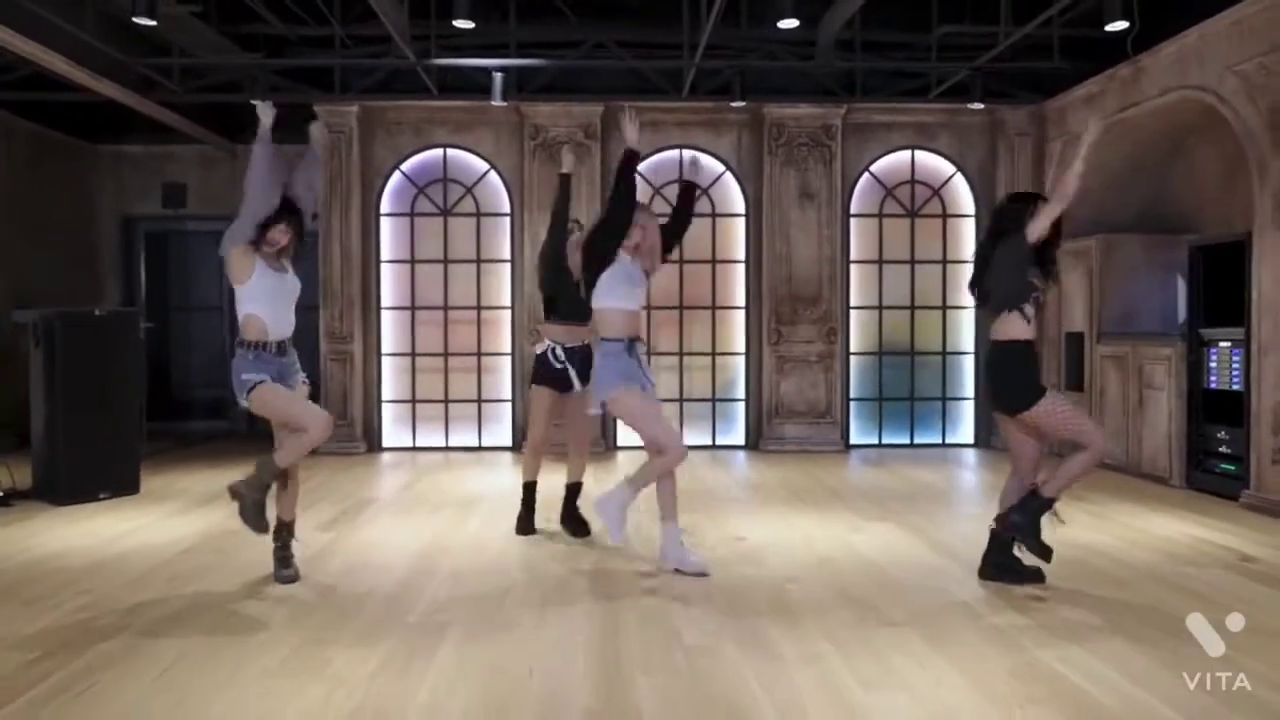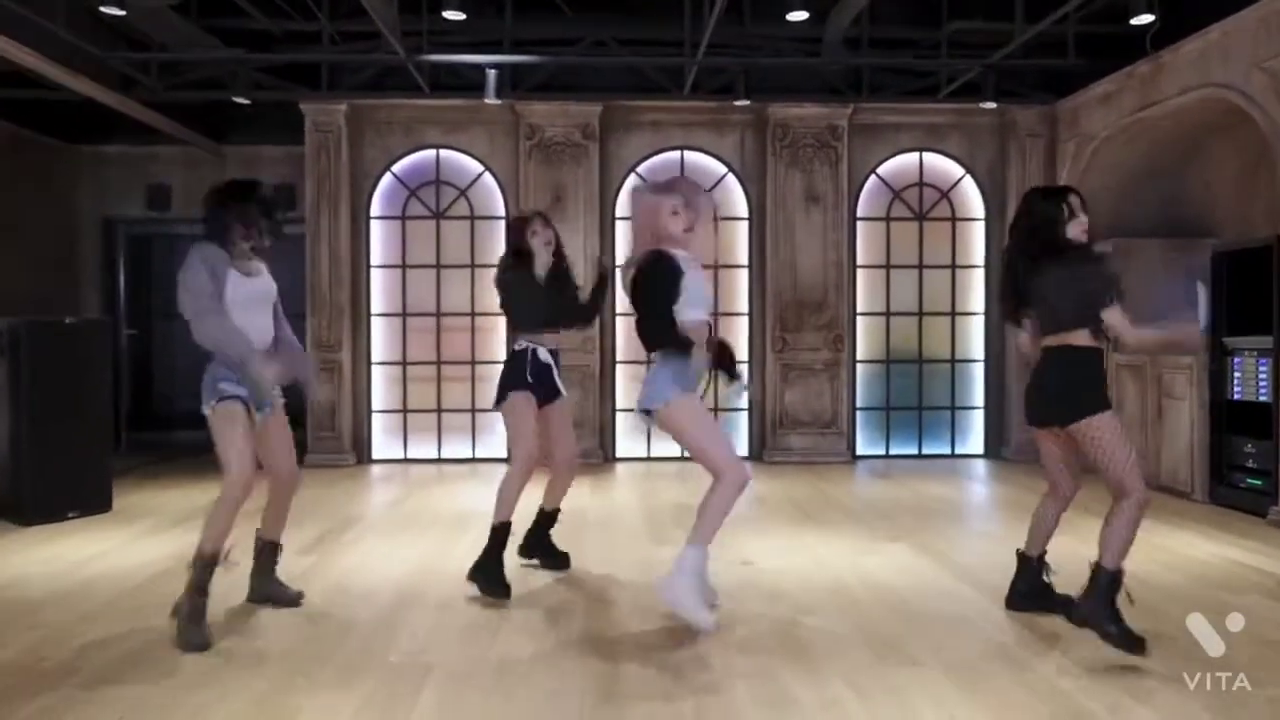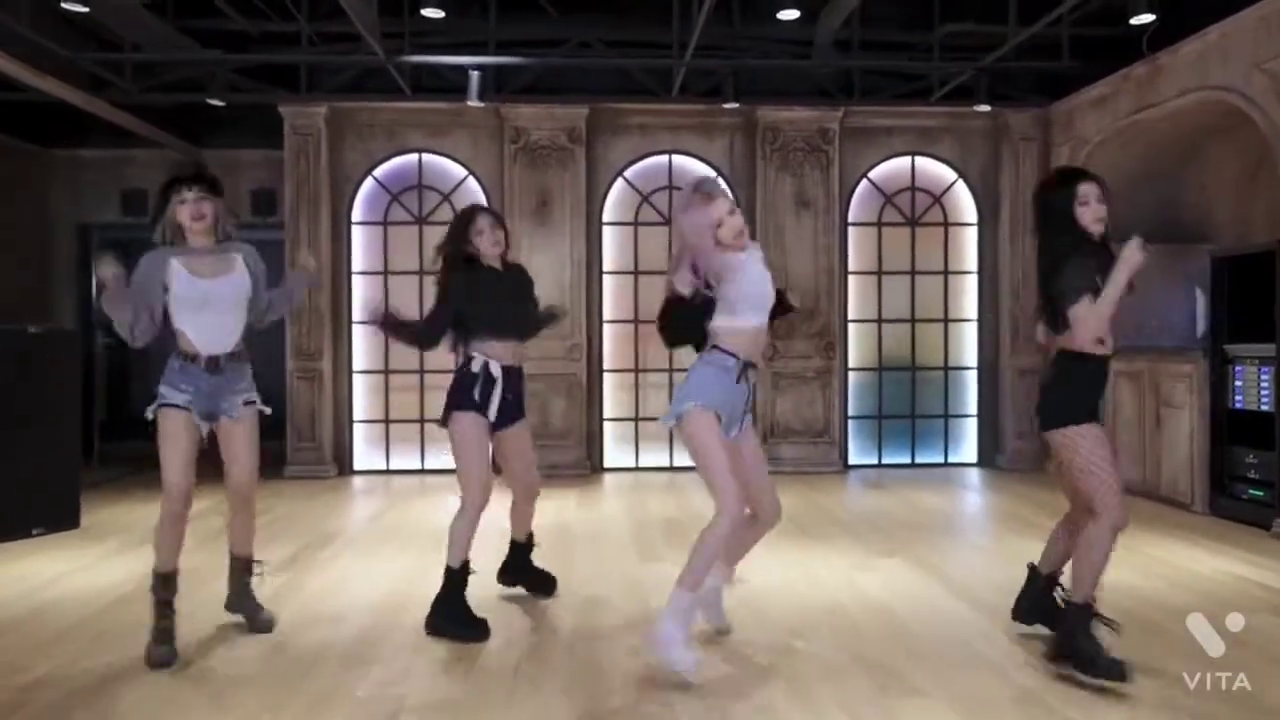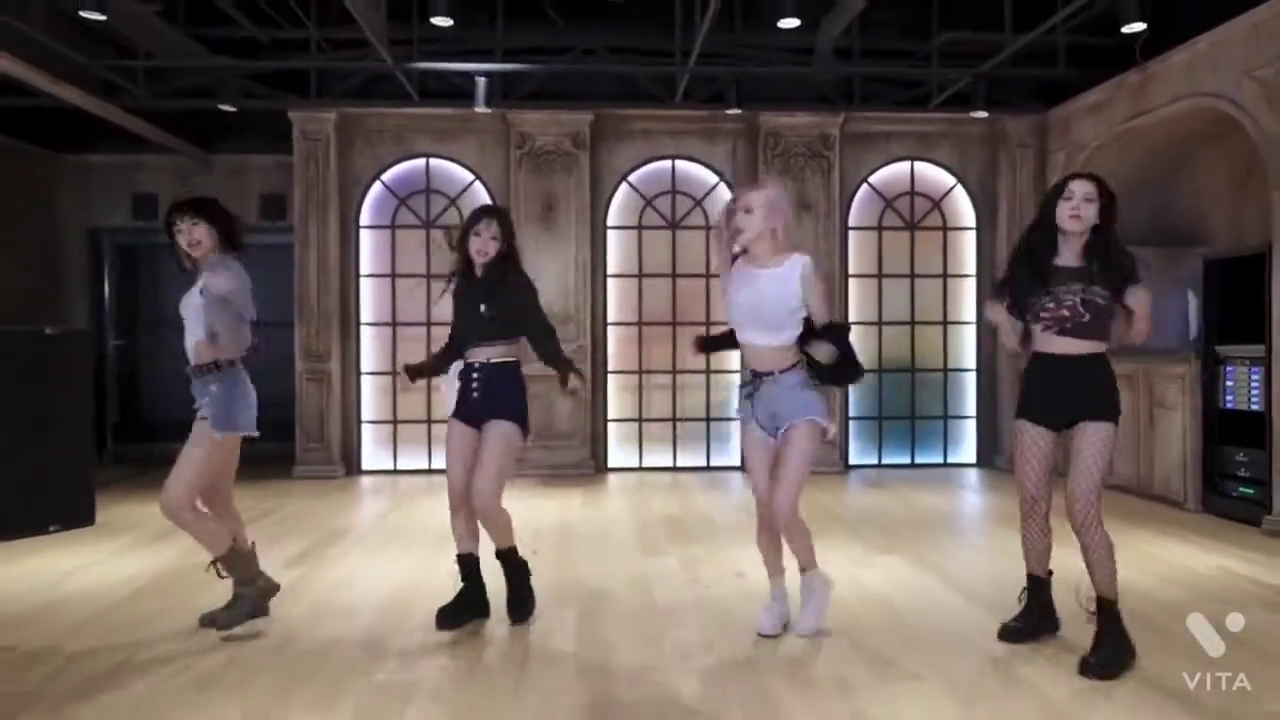
dt=0.4s
person 1, frame 1
left shoulder: (1008, 259)
right shoulder: (1013, 248)
right elbow: (1059, 202)
right wrist: (1083, 149)
left hip: (1003, 366)
right hip: (1014, 368)
left knee: (1028, 461)
right knee: (1094, 442)
left ankle: (998, 555)
right ankle: (1028, 513)
person 1, frame 2
left shoulder: (1031, 274)
right shoulder: (1087, 269)
right elbow: (1129, 337)
right wrist: (1177, 334)
left hip: (1042, 387)
right hip: (1079, 386)
left knee: (1062, 486)
right knee: (1133, 493)
left ankle: (1027, 582)
right ankle: (1099, 599)
person 1, frame 3
left shoulder: (1086, 259)
right shoulder: (1077, 262)
left elbow: (1049, 336)
right elbow: (1088, 336)
right wrist: (1123, 275)
left hip: (1069, 394)
right hip: (1074, 396)
left knee: (1087, 507)
right knee: (1110, 512)
left ankle: (1036, 595)
right ankle: (1075, 635)
person 1, frame 4
left shoulder: (1113, 266)
right shoulder: (1029, 268)
left elbow: (1135, 334)
left wrist: (1141, 313)
right wrist: (1001, 322)
left hip: (1091, 388)
right hip: (1040, 385)
left knee: (1081, 509)
right knee: (1032, 502)
left ankle: (1111, 628)
right ankle: (1039, 605)
person 2, frame 1
left shoulder: (283, 261)
right shoulder: (242, 256)
left elbow: (304, 198)
right elbow: (257, 196)
left wrist: (315, 146)
right wrist: (265, 130)
left hip: (288, 365)
right hip: (254, 368)
left knee: (296, 453)
right knee: (320, 425)
left ankle: (283, 551)
right ankle: (255, 483)
person 2, frame 2
left shoulder: (262, 267)
right shoulder: (204, 261)
left elbow: (278, 330)
right elbow: (212, 326)
left wrist: (303, 370)
right wrist: (257, 364)
left hip: (264, 383)
right hip: (228, 380)
left knee: (287, 478)
right knee: (241, 481)
left ankle: (263, 576)
right ankle: (193, 602)
person 2, frame 3
left shoulder: (244, 258)
right shoulder: (158, 263)
left elbow: (260, 311)
right elbow: (138, 331)
left wrist: (297, 279)
right wrist: (113, 285)
left hip: (234, 382)
right hip: (182, 383)
left knee: (243, 490)
right knee: (176, 495)
left ankle: (241, 590)
right ankle: (162, 618)
person 2, frame 4
left shoulder: (225, 271)
right shoulder: (207, 276)
left elbow: (235, 337)
left wrist: (223, 297)
left hip: (223, 394)
right hip: (212, 393)
left knee: (174, 501)
right knee: (215, 499)
left ankle: (251, 579)
right ankle: (248, 589)
person 3, frame 1
left shoulder: (636, 266)
right shoulder: (604, 258)
left elbow: (672, 233)
right elbow: (621, 205)
left wrist: (688, 184)
right wrist: (631, 151)
left hip: (632, 362)
right hip: (612, 367)
left knee: (668, 449)
right knee: (673, 449)
left ankle: (671, 548)
right ankle: (617, 500)
person 3, frame 2
left shoulder: (685, 266)
right shoulder: (659, 265)
right elbow: (656, 331)
left wrist: (718, 353)
right wrist: (694, 344)
left hip: (683, 384)
right hip: (670, 384)
left knee: (723, 475)
right knee: (734, 474)
left ankle: (691, 576)
right ankle: (685, 576)
person 3, frame 3
left shoulder: (752, 257)
right shoulder: (707, 270)
right elbow: (684, 330)
right wrist: (676, 300)
left hip: (737, 396)
right hip: (706, 391)
left knee: (767, 512)
right knee: (731, 510)
left ankle: (712, 588)
right ankle: (672, 624)
person 3, frame 4
left shoulder: (799, 269)
right shoulder: (736, 271)
left elbow: (828, 331)
left wrist: (830, 354)
right wrist: (708, 344)
left hip: (796, 394)
right hip: (755, 395)
left knee: (783, 507)
right knee: (764, 510)
left ankle: (814, 584)
right ankle: (778, 597)
person 4, frame 1
right shoulder: (552, 271)
right elbow: (556, 227)
right wrist: (565, 175)
left hip: (581, 359)
right hip: (551, 357)
left knee: (581, 438)
right knee: (537, 440)
left ankle: (570, 507)
right ankle: (527, 507)
person 4, frame 2
left shoulder: (561, 278)
right shoulder: (516, 276)
left elbow: (583, 318)
right elbow: (526, 314)
left wrist: (601, 282)
right wrist: (538, 274)
left hip: (550, 370)
right hip: (523, 370)
left knee: (566, 459)
right knee: (525, 458)
left ankle: (539, 536)
right ankle: (489, 559)
person 4, frame 3
left shoulder: (518, 277)
right shoulder: (463, 281)
right elbow: (427, 334)
right wrist: (391, 324)
left hip: (511, 388)
right hip: (474, 389)
left knee: (528, 484)
right knee: (476, 493)
left ankle: (518, 562)
right ankle: (448, 602)
person 4, frame 4
left shoulder: (513, 281)
right shoulder: (464, 286)
left elbow: (541, 334)
left wrist: (567, 370)
right wrist: (418, 369)
left hip: (503, 389)
right hip: (469, 390)
left knee: (484, 499)
right knee: (458, 495)
left ankle: (518, 578)
right ankle: (472, 591)
